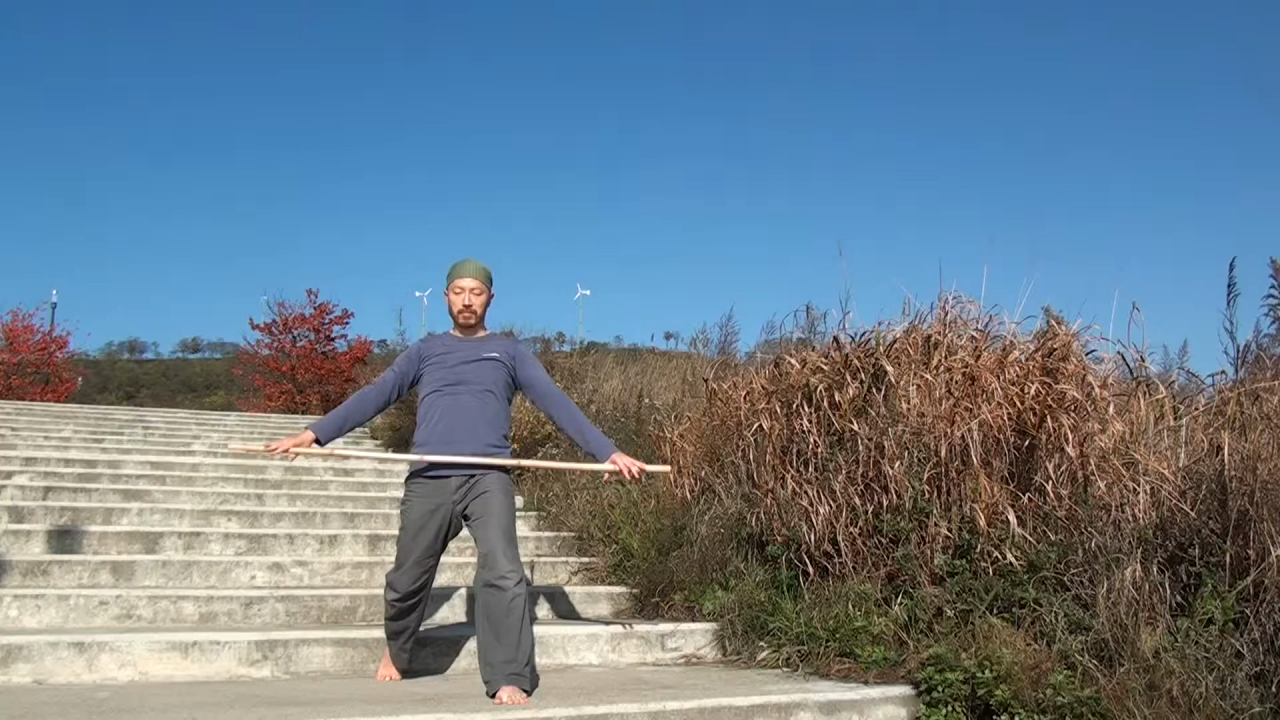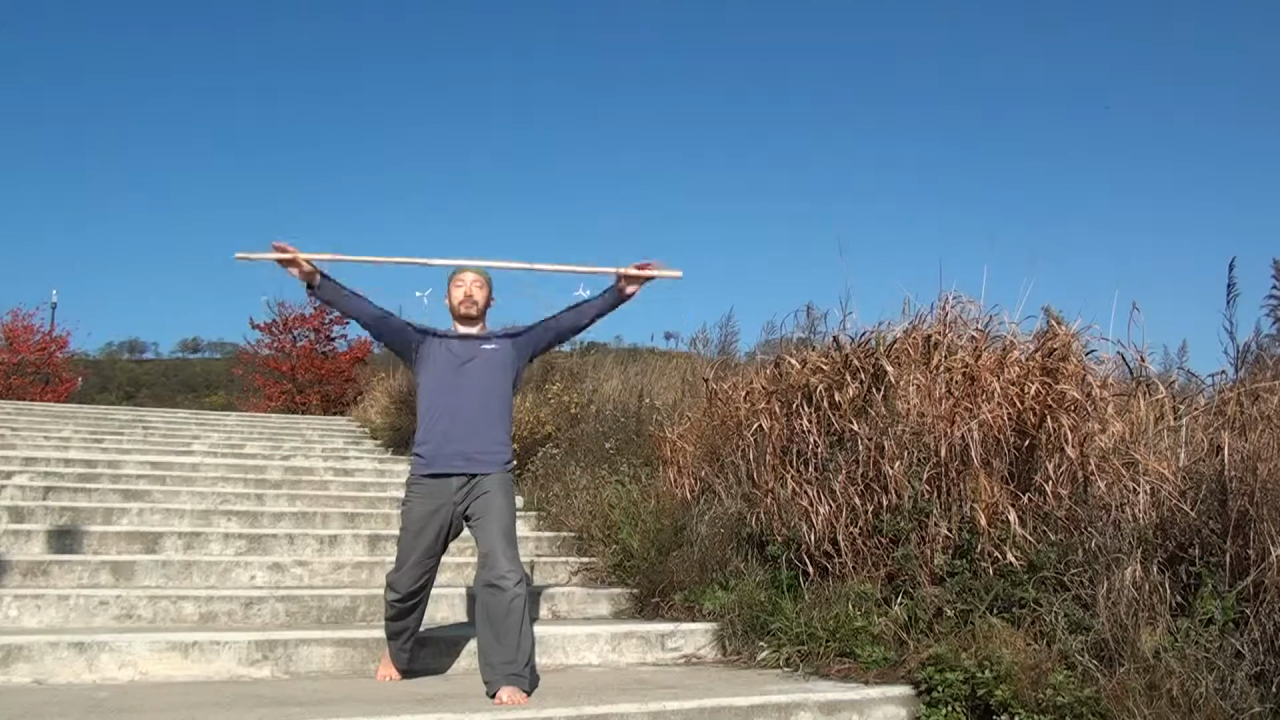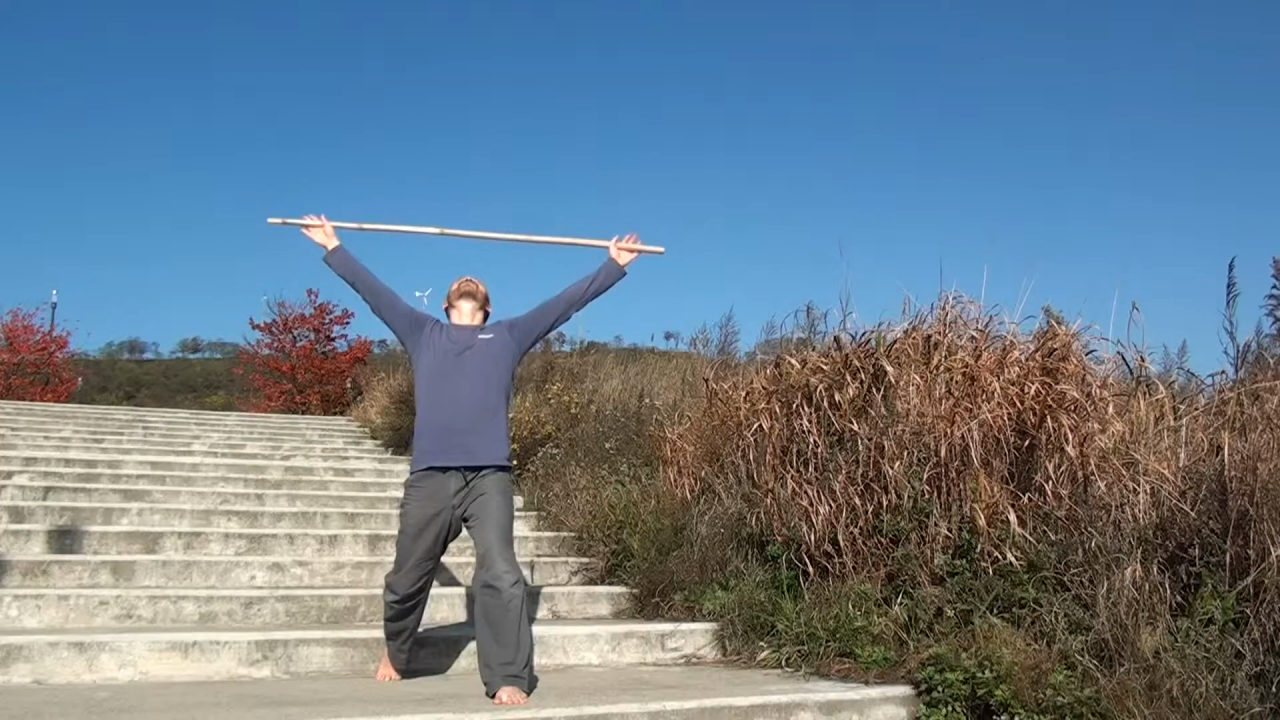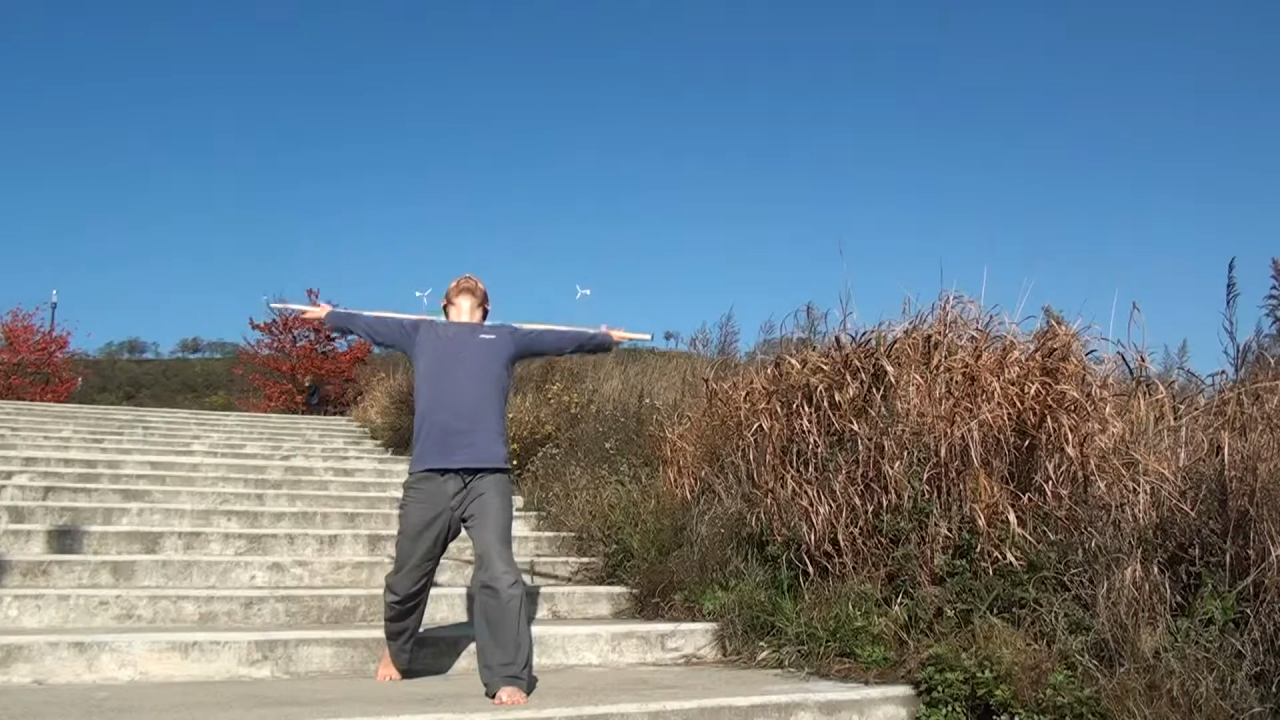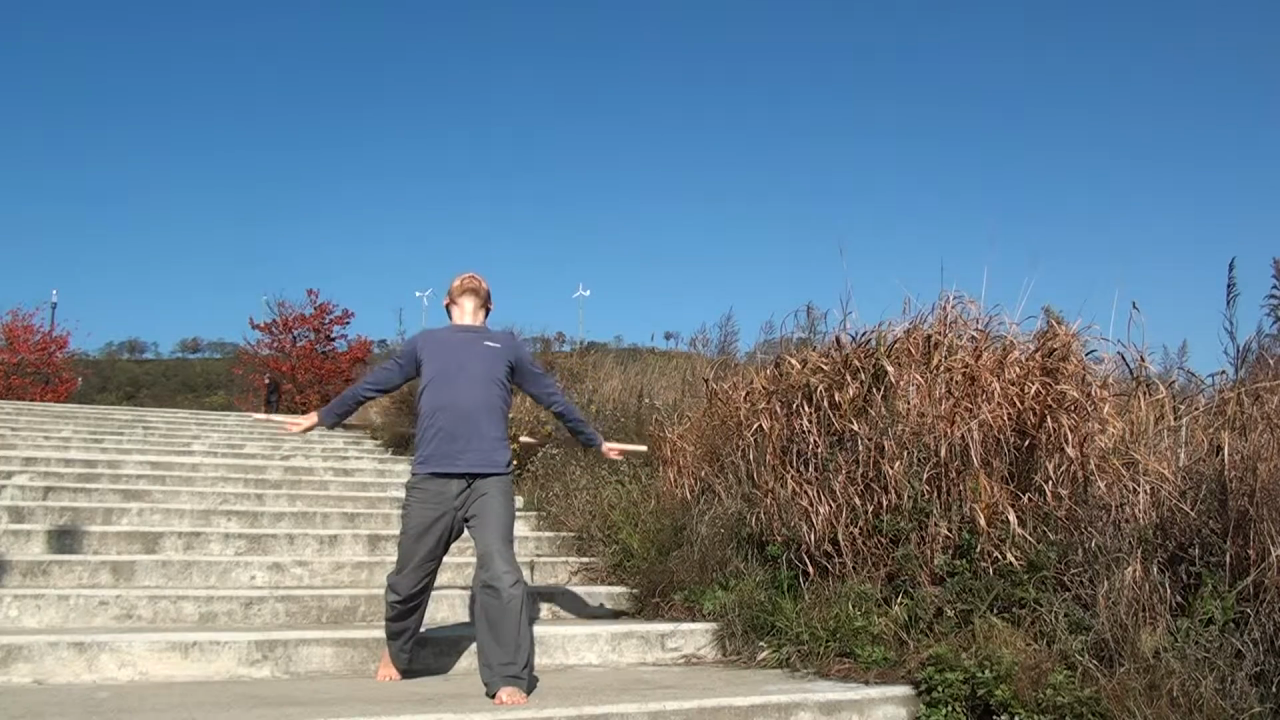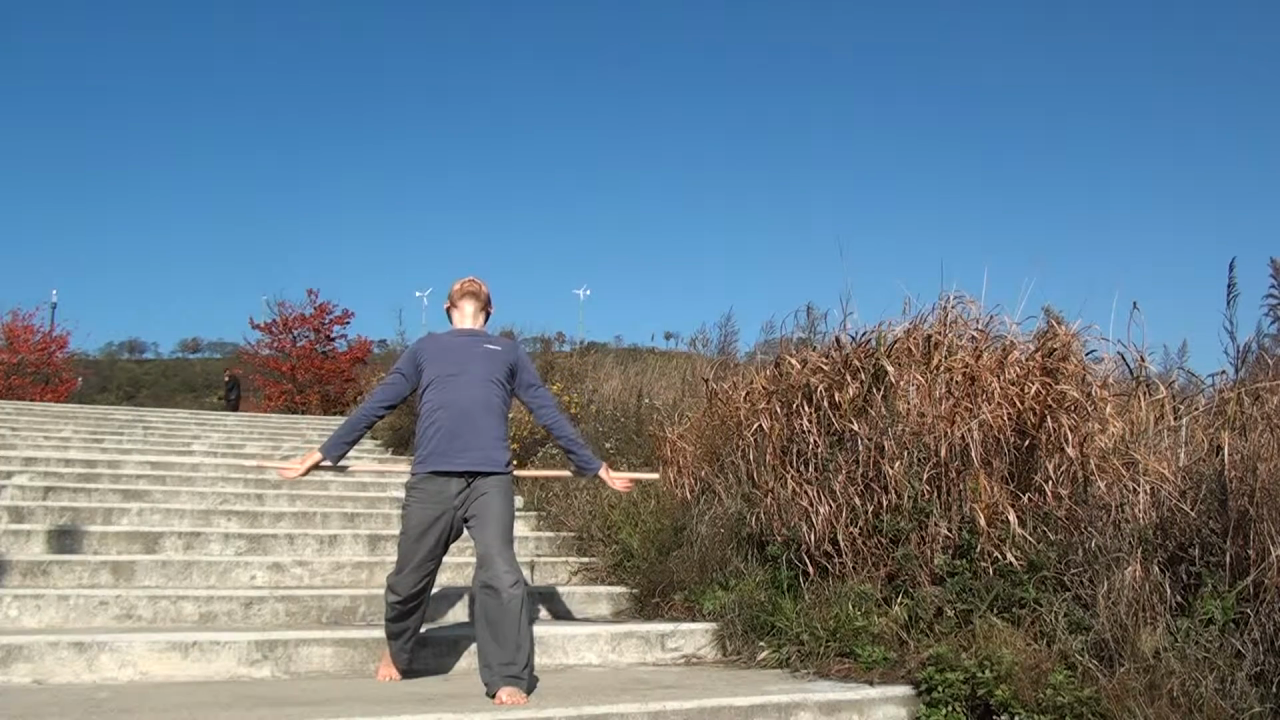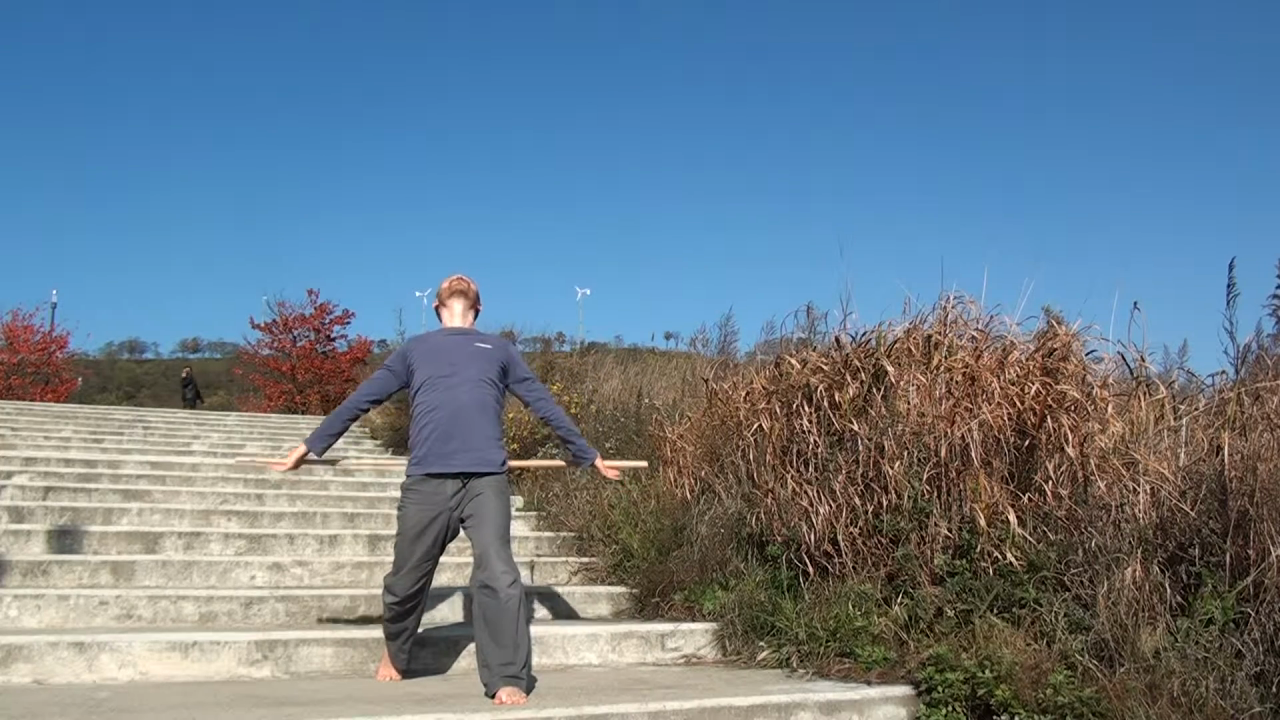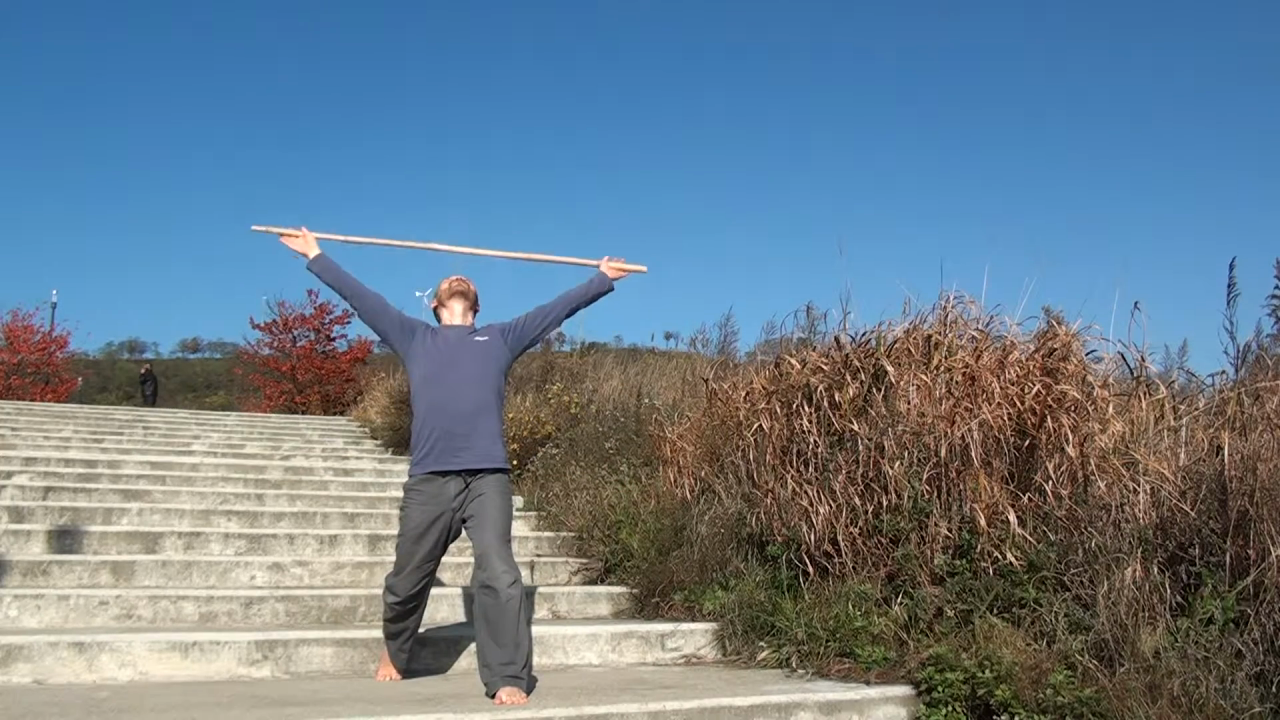
dt=0.7s
person 1, frame 1
left shoulder: (510, 351)
right shoulder: (425, 349)
left elbow: (553, 400)
right elbow: (377, 393)
left wrist: (607, 450)
right wrist: (315, 432)
left hip: (490, 479)
right hip: (428, 479)
left knee: (503, 575)
right knee: (407, 578)
left ankle: (510, 680)
right ankle: (396, 653)
person 1, frame 2
left shoulder: (513, 342)
right shoulder: (423, 342)
left elbow: (570, 320)
right elbow: (370, 316)
left wrist: (619, 293)
right wrist: (312, 279)
left hip: (491, 478)
right hip: (430, 480)
left knee: (502, 575)
right knee: (408, 578)
left ankle: (509, 680)
right ankle: (396, 653)
person 1, frame 3
left shoulder: (508, 335)
right shoulder: (423, 333)
left elbow: (567, 301)
right elbow: (370, 288)
left wrist: (614, 264)
right wrist: (331, 246)
left hip: (490, 475)
right hip: (429, 476)
left knee: (501, 576)
right knee: (407, 578)
left ankle: (509, 680)
right ankle: (395, 655)
person 1, frame 4
left shoulder: (505, 338)
right shoulder: (422, 334)
left elbow: (561, 340)
right elbow: (368, 324)
left wrist: (603, 338)
right wrist: (330, 315)
left hip: (488, 476)
right hip: (429, 475)
left knee: (499, 576)
right knee: (407, 577)
left ankle: (509, 680)
right ankle: (396, 653)
person 1, frame 5
left shoulder: (508, 347)
right shoulder: (425, 343)
left elbow: (553, 398)
right elbow: (371, 385)
left wrist: (595, 441)
right wrist: (322, 418)
left hip: (491, 478)
right hip: (431, 479)
left knee: (500, 575)
right knee: (409, 577)
left ankle: (509, 679)
right ankle: (396, 653)
person 1, frame 6
left shoulder: (508, 352)
right shoulder: (425, 348)
left elbow: (549, 412)
right elbow: (376, 404)
left wrist: (594, 466)
right wrist: (324, 453)
left hip: (490, 478)
right hip: (431, 478)
left knee: (500, 575)
right knee: (409, 577)
left ankle: (509, 679)
right ankle: (396, 653)
person 1, frame 7
left shoulder: (499, 349)
right shoulder: (415, 349)
left elbow: (545, 403)
right elbow: (362, 397)
left wrist: (588, 454)
right wrist: (311, 444)
left hip: (487, 478)
right hip: (426, 480)
left knee: (498, 575)
right knee: (406, 579)
left ankle: (509, 680)
right ankle: (395, 655)
person 1, frame 8
left shoulder: (500, 339)
right shoulder: (414, 337)
left elbow: (559, 307)
right elbow: (359, 296)
left wrist: (603, 277)
right wrist: (314, 255)
left hip: (488, 476)
right hip: (429, 479)
left knee: (498, 575)
right knee: (407, 578)
left ankle: (509, 679)
right ankle: (395, 655)
